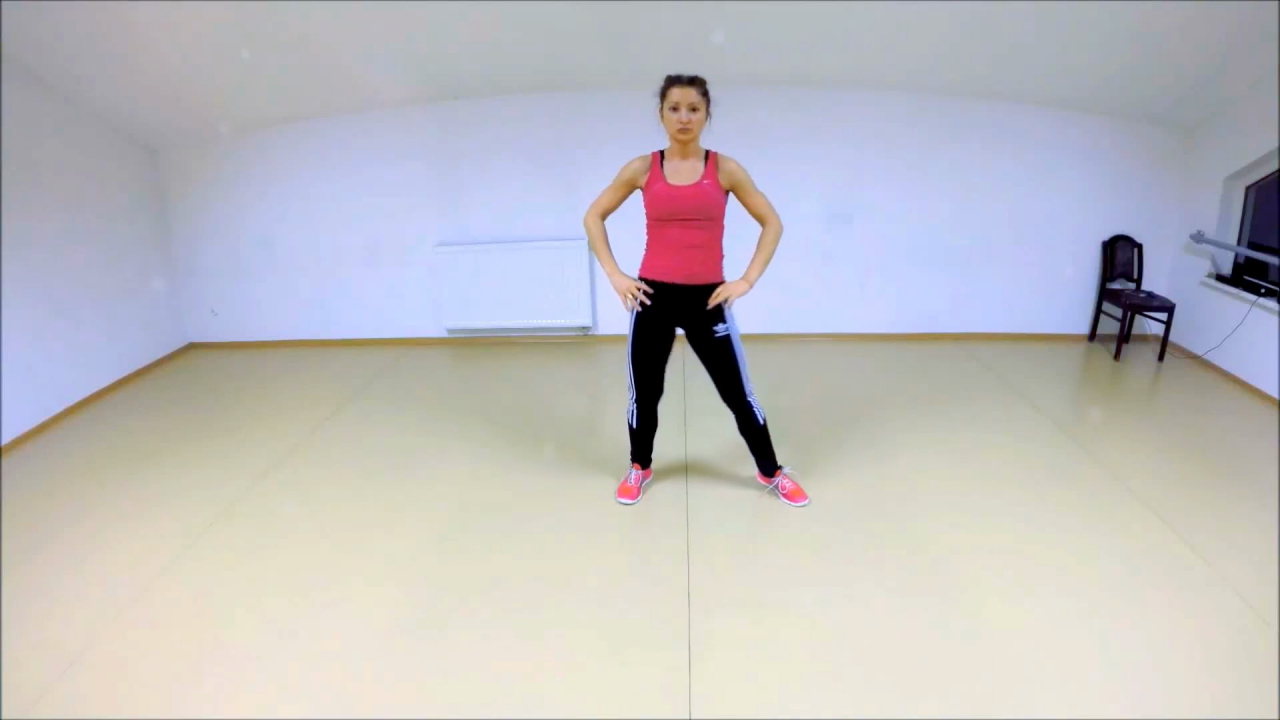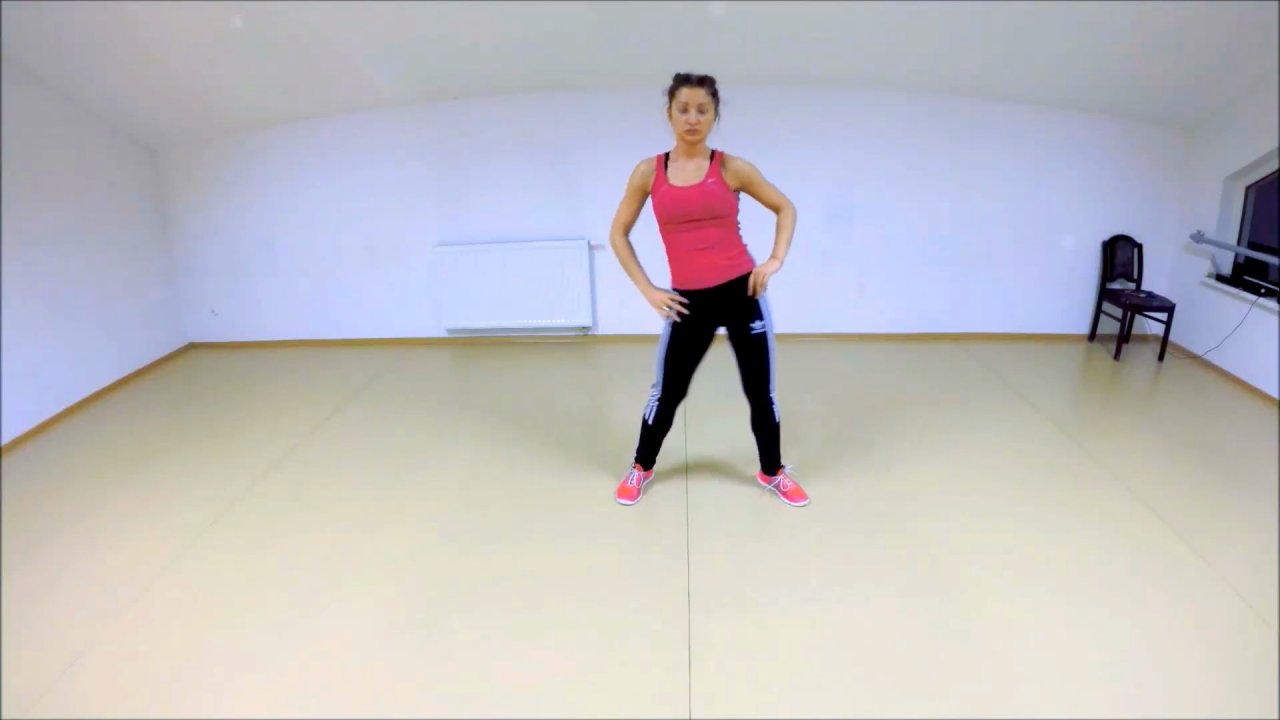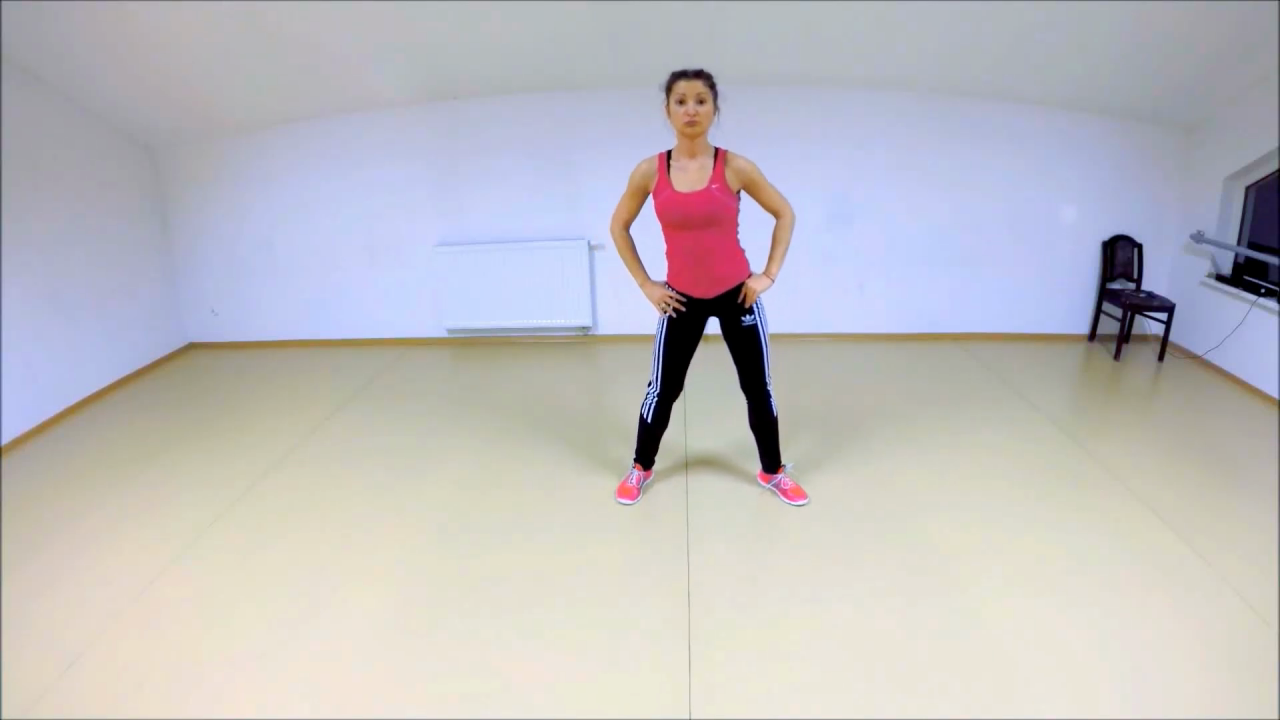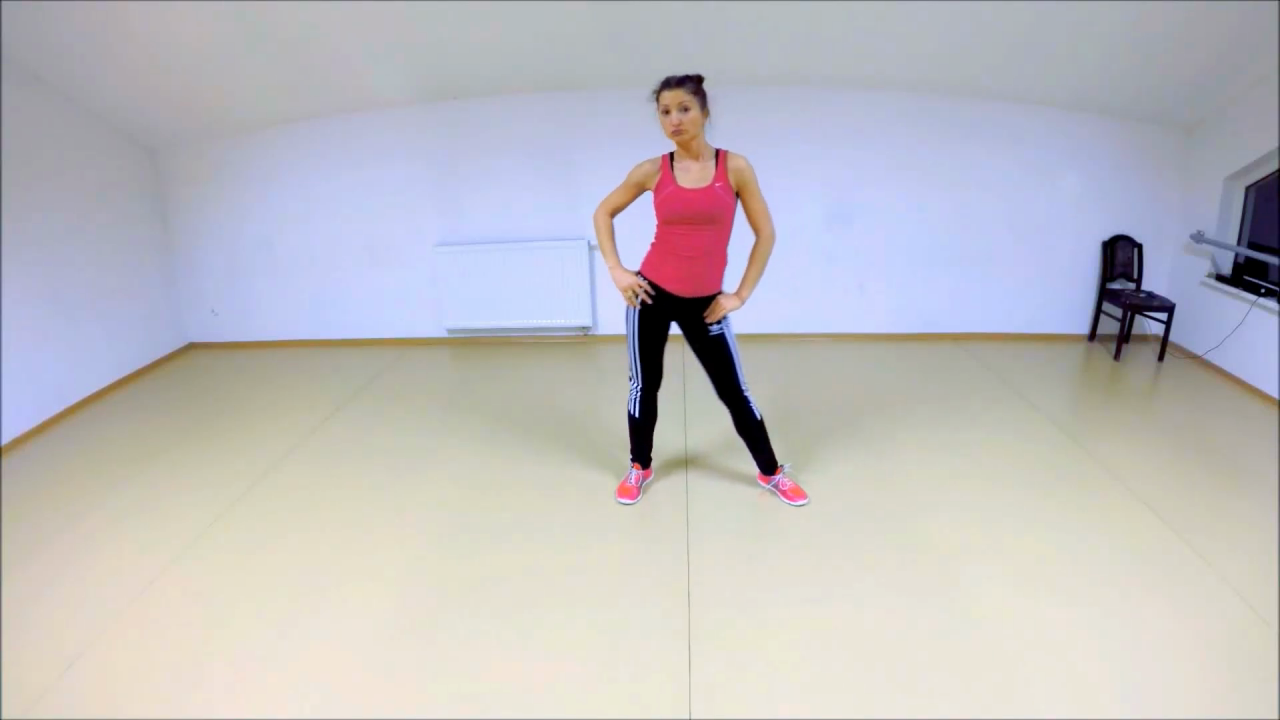
dt=0.5s
person 1, frame 1
left shoulder: (725, 169)
right shoulder: (641, 168)
left elbow: (772, 223)
right elbow: (594, 216)
left wrist: (747, 280)
right wrist: (614, 273)
left hip: (706, 300)
right hip: (654, 296)
left knee: (738, 394)
right knee: (644, 393)
left ankle: (771, 472)
right ankle: (640, 467)
person 1, frame 2
left shoulder: (731, 168)
right shoulder: (647, 171)
left elbow: (785, 207)
right elbow: (619, 234)
left wrist: (776, 258)
right wrist: (648, 290)
left hip: (742, 292)
right hip: (690, 301)
left knee: (761, 392)
right knee: (667, 392)
left ankle: (772, 472)
right ankle: (642, 467)
person 1, frame 3
left shoulder: (735, 167)
right shoulder: (649, 171)
left elbow: (784, 213)
right elbow: (619, 227)
left wrist: (770, 274)
right wrist: (646, 285)
left hip: (737, 293)
right hip: (682, 299)
left knee: (757, 387)
right knee: (664, 388)
left ankle: (772, 471)
right ankle: (641, 467)
person 1, frame 4
left shoulder: (735, 168)
right shoulder: (652, 170)
left elbow: (765, 234)
right elbow: (603, 213)
left wrist: (741, 295)
right wrist: (616, 269)
left hip: (704, 303)
right hip: (650, 293)
left knee: (734, 391)
right knee: (644, 384)
left ankle: (770, 472)
right ankle: (639, 466)
